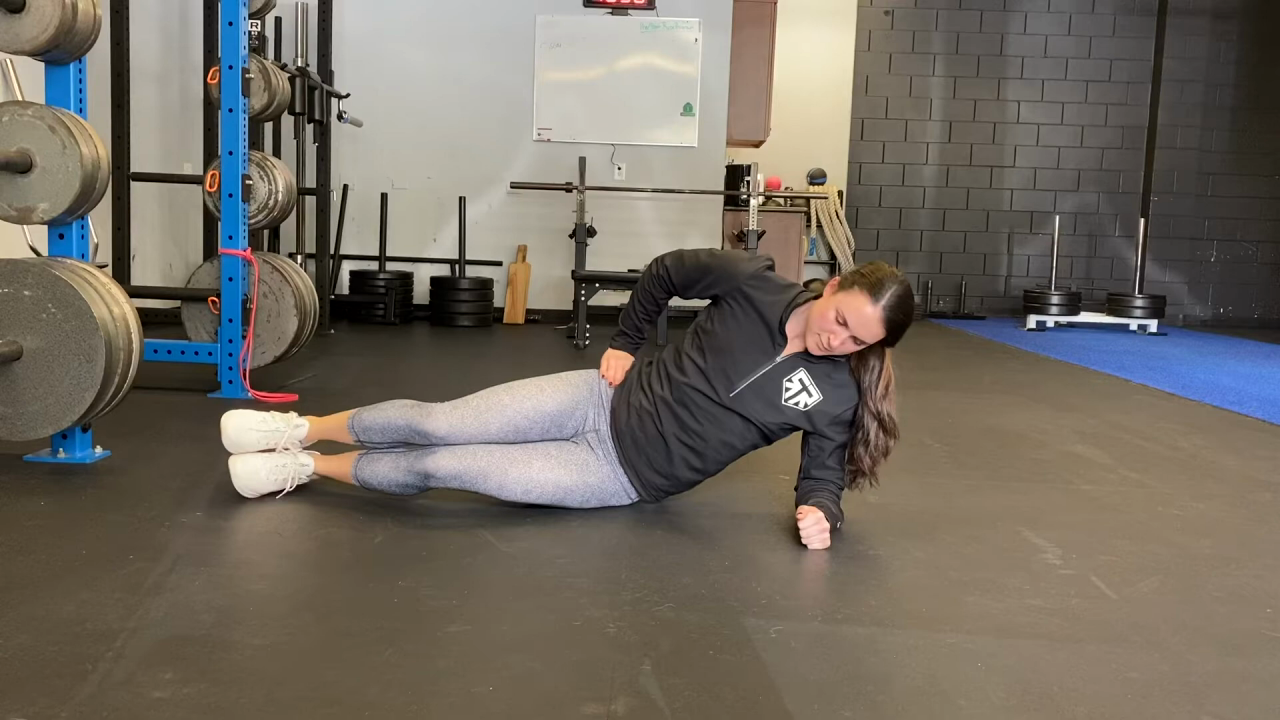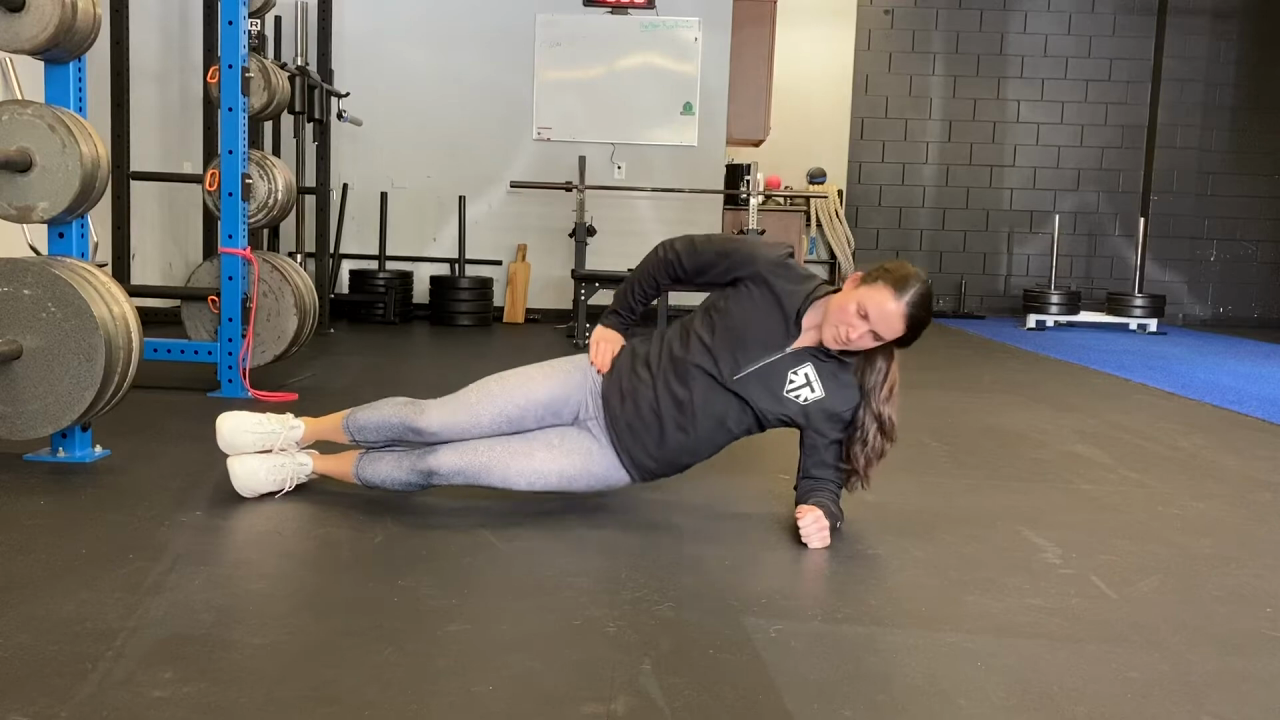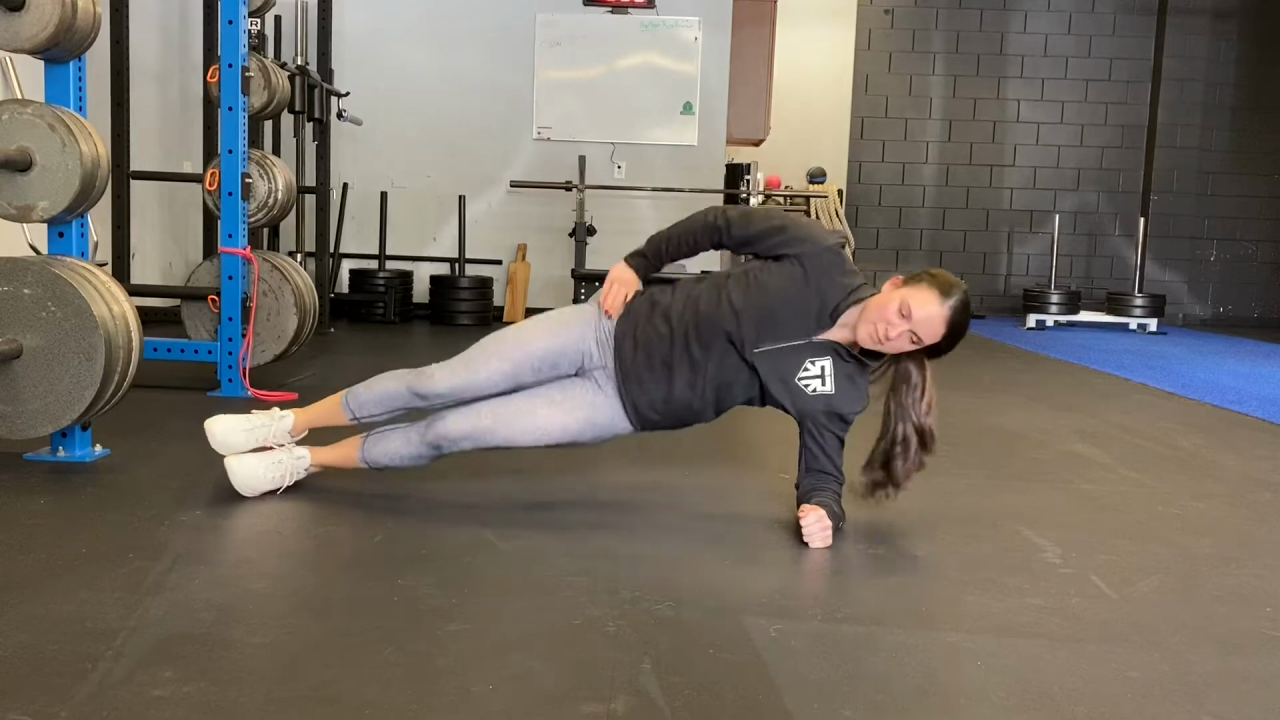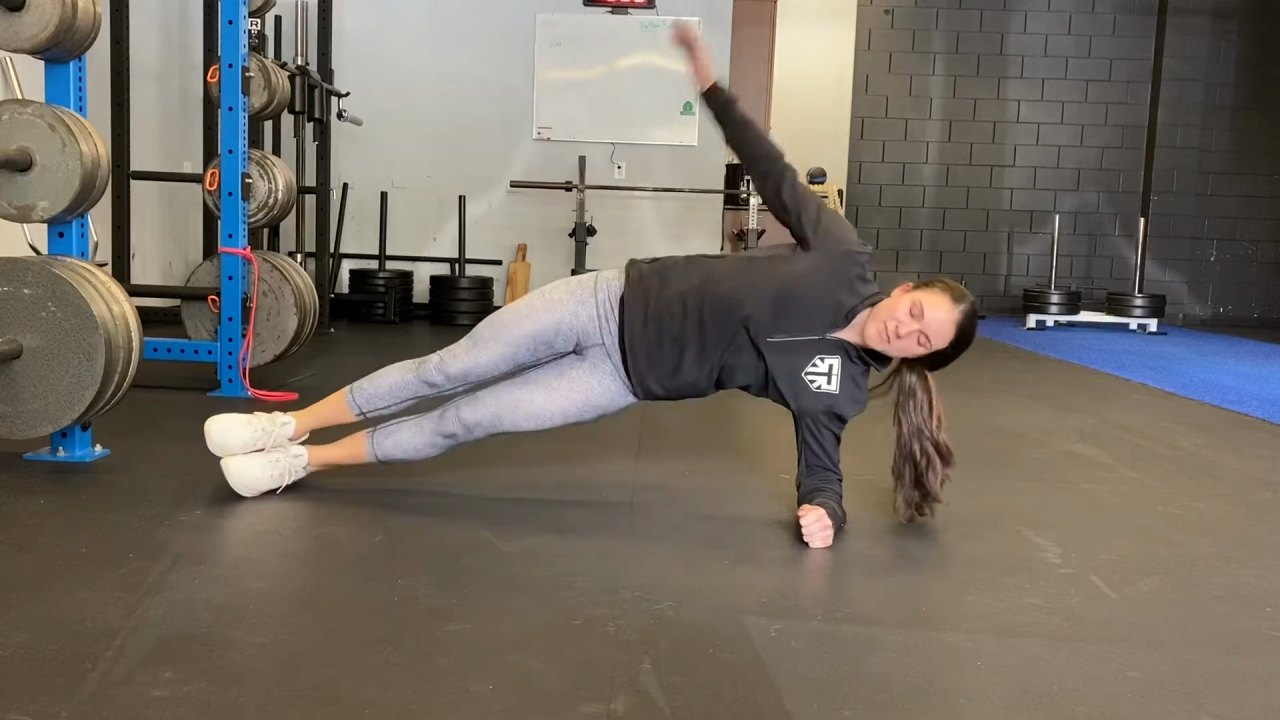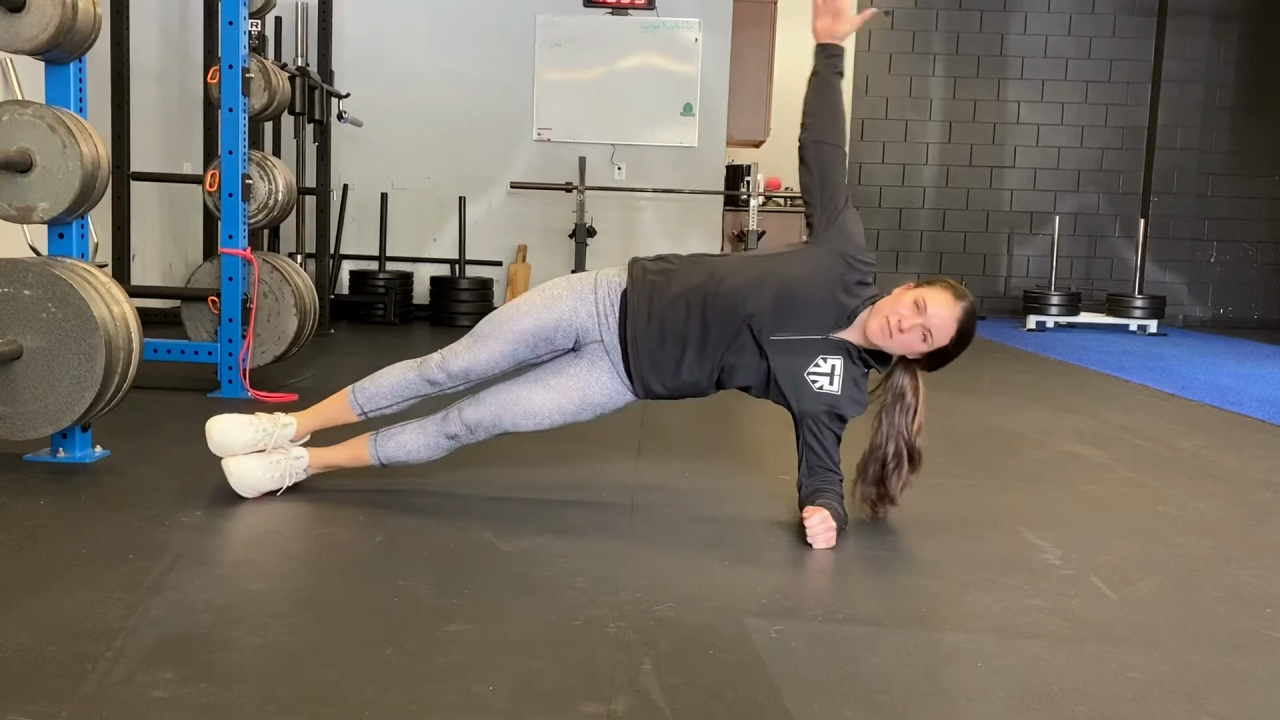
dt=0.3s
person 1, frame 1
left shoulder: (838, 399)
right shoulder: (754, 283)
left elbow: (824, 475)
right elbow: (664, 272)
left wrist: (819, 511)
right wrist: (622, 343)
left hip: (626, 474)
right hip: (607, 397)
left knee: (444, 469)
right knee: (434, 422)
left ankle: (306, 468)
right ankle: (301, 427)
person 1, frame 2
left shoulder: (838, 393)
right shoulder: (774, 271)
left elbow: (823, 470)
right elbow: (672, 257)
left wrist: (819, 510)
right wrist: (614, 322)
left hip: (623, 456)
right hip: (607, 384)
left knee: (442, 465)
right knee: (432, 421)
left ankle: (304, 468)
right ankle: (298, 428)
person 1, frame 3
left shoulder: (839, 390)
right shoulder: (826, 260)
left elbow: (822, 465)
right elbow: (725, 223)
left wrist: (820, 508)
right wrist: (637, 264)
left hip: (628, 400)
right hip: (612, 327)
left knee: (457, 431)
right knee: (438, 383)
left ankle: (303, 463)
right ankle: (287, 423)
person 1, frame 4
left shoulder: (835, 387)
right shoulder: (841, 251)
left elbow: (819, 466)
right elbow: (769, 169)
left wrist: (819, 507)
right wrist: (711, 84)
left hip: (628, 373)
right hip: (615, 296)
left knee: (461, 421)
right knee: (443, 373)
left ankle: (302, 461)
right ankle: (287, 431)
person 1, frame 5
left shoulder: (835, 386)
right shoulder: (849, 263)
left elbow: (821, 460)
right elbow: (821, 149)
left wrist: (822, 511)
left hip: (626, 374)
right hip: (614, 299)
left knee: (468, 423)
right knee: (447, 370)
left ankle: (302, 464)
right ankle: (288, 427)
